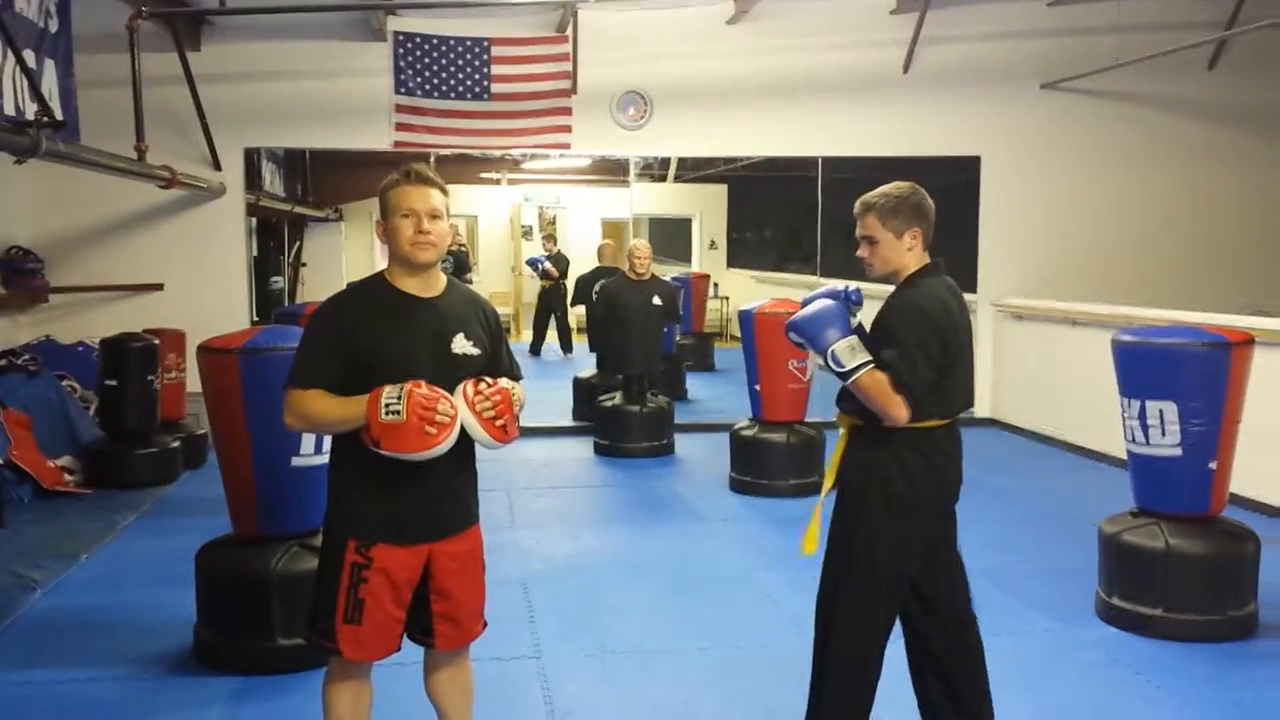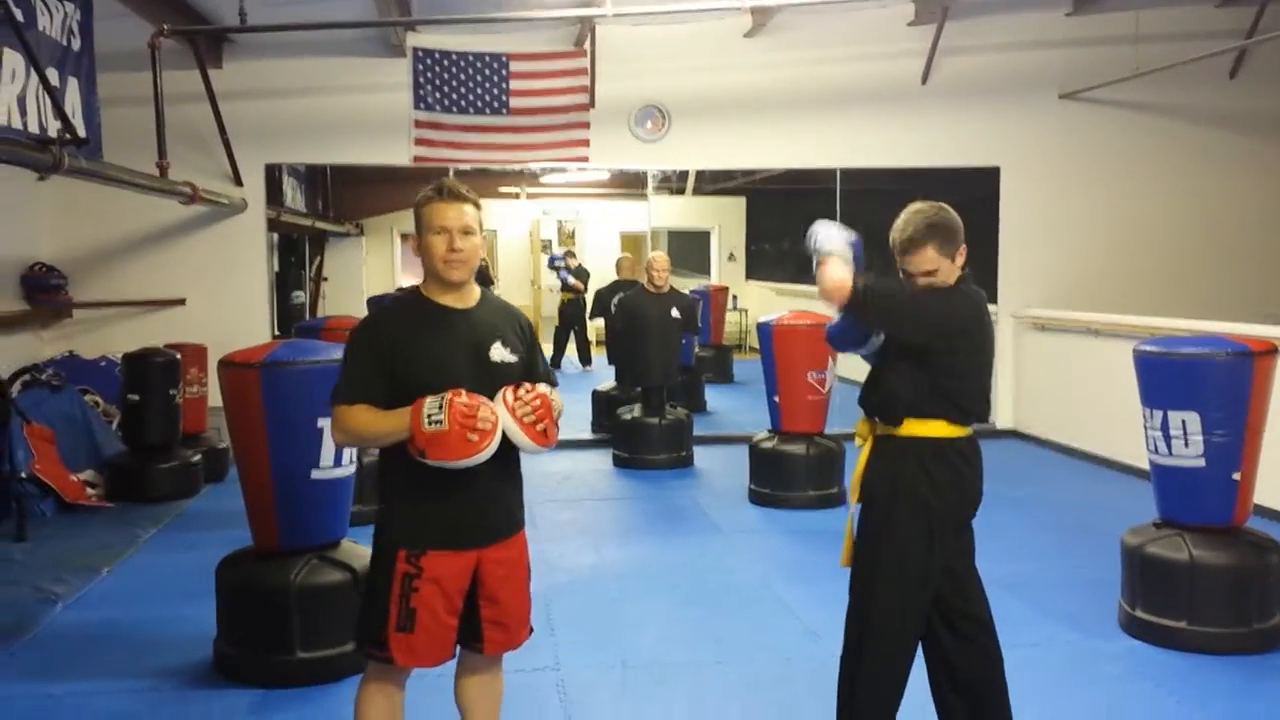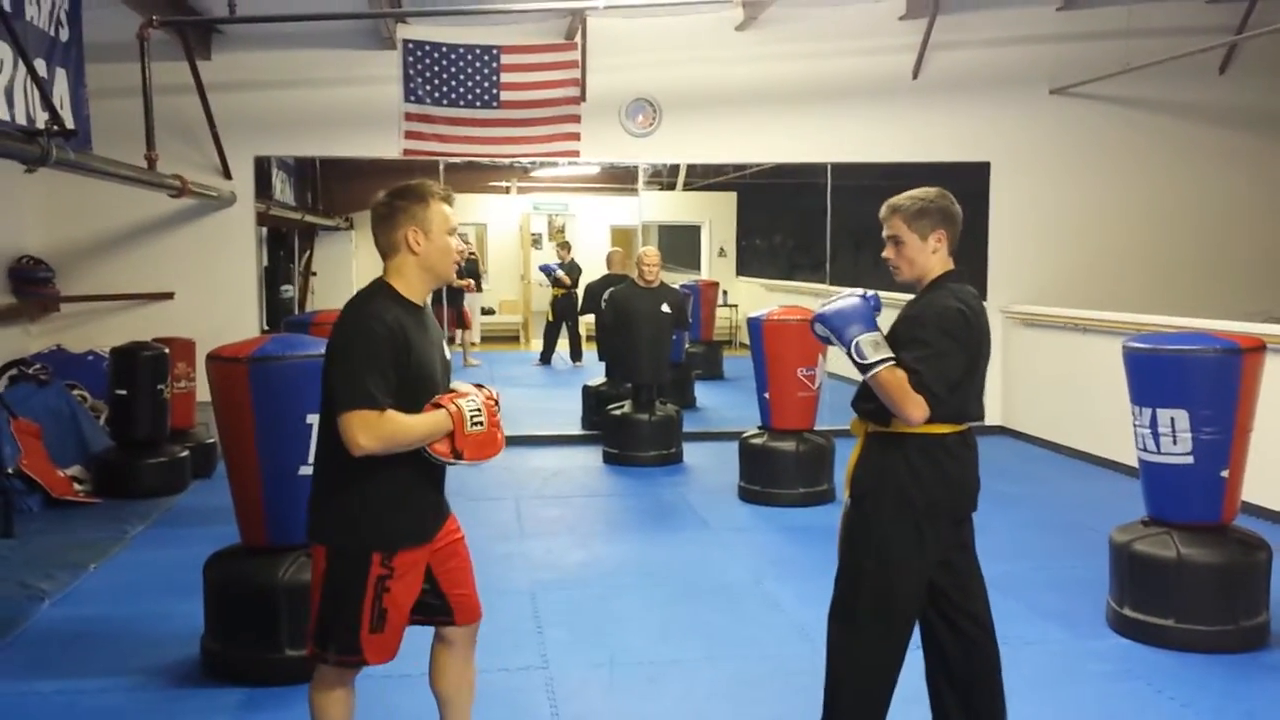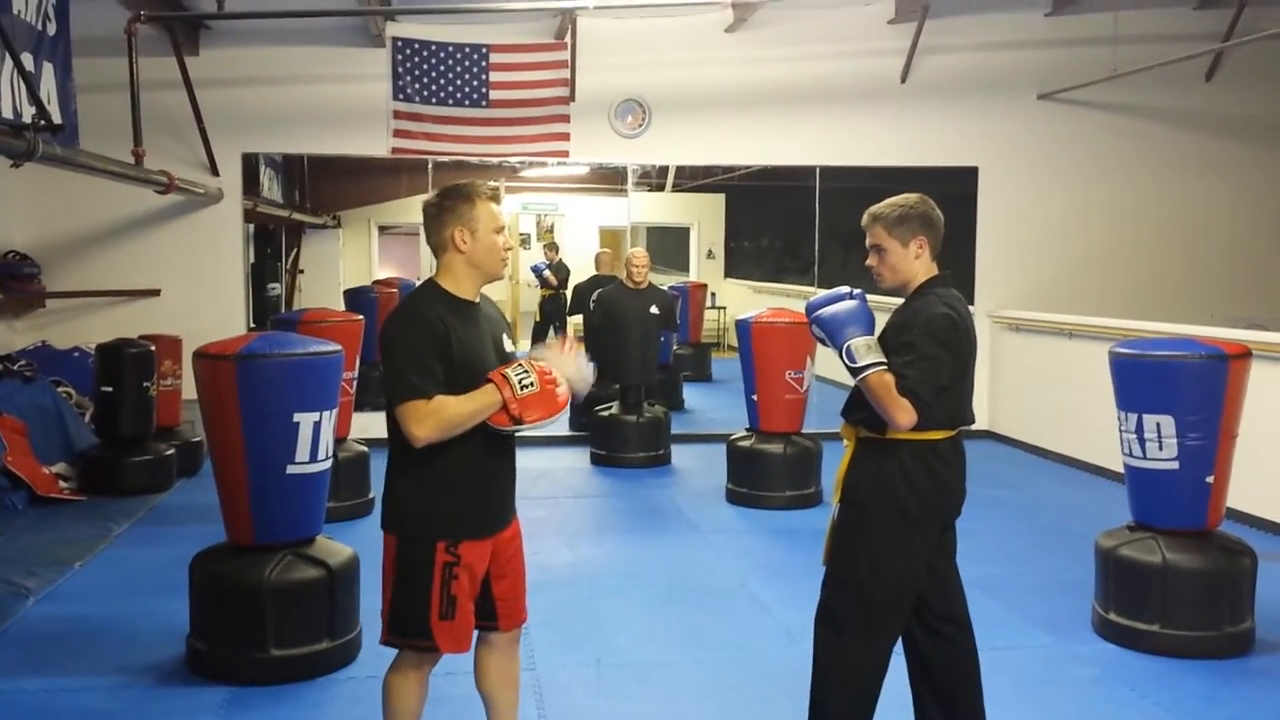
dt=1s
person 1, frame 1
left shoulder: (476, 310)
right shoulder: (345, 312)
left elbow: (509, 389)
right elbow: (298, 409)
left wrist: (508, 402)
right wrist: (374, 406)
left hip: (455, 516)
right hip: (370, 522)
left knee: (452, 644)
right knee: (353, 654)
person 1, frame 2
left shoulder: (510, 320)
right shoulder: (385, 326)
left elbow: (546, 399)
right elbow: (345, 426)
left wrist: (543, 410)
right wrist: (417, 418)
left hip: (500, 525)
right hip: (418, 533)
left knee: (485, 651)
right knee: (391, 664)
person 1, frame 3
left shoulder: (420, 313)
right shoulder: (369, 322)
right elbow: (365, 434)
left wrist: (470, 407)
right wrist: (454, 419)
left hip: (428, 516)
right hip: (365, 529)
left knee: (460, 627)
right knee: (341, 661)
person 1, frame 4
left shoulder: (488, 312)
right shoulder: (416, 320)
right elbow: (421, 425)
left wrist: (548, 378)
right wrist: (504, 389)
left hip: (495, 514)
right hip: (433, 523)
left knee: (503, 632)
right knee: (420, 650)
person 2, frame 1
left shoulder: (916, 306)
right shoulder: (936, 293)
left elbow: (895, 406)
left wrist: (838, 346)
right wrist: (848, 328)
left hip: (894, 472)
right hip: (924, 466)
left knee: (853, 608)
right knee: (936, 602)
person 2, frame 2
left shoulder: (951, 310)
right shoulder: (955, 308)
left elbow: (838, 289)
right elbow: (912, 369)
left wrist: (831, 244)
left hip: (917, 474)
right hip: (935, 468)
left knee: (882, 615)
right knee: (954, 607)
person 2, frame 3
left shoulder: (940, 312)
right shoulder: (956, 302)
left elbow: (912, 405)
left wrist: (863, 340)
right wrist: (860, 331)
left hip: (909, 475)
right hip: (940, 470)
left knee: (867, 616)
right knee: (955, 610)
person 2, frame 4
left shoulder: (931, 318)
right shoulder: (938, 307)
left elbow: (901, 411)
right elbow: (902, 390)
left wrist: (856, 344)
right wrist: (852, 331)
left hip: (899, 483)
right hip: (925, 478)
left knee: (852, 618)
right knee: (936, 614)
